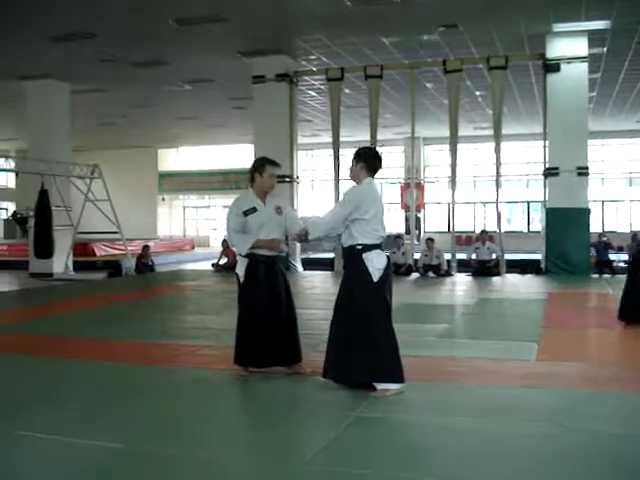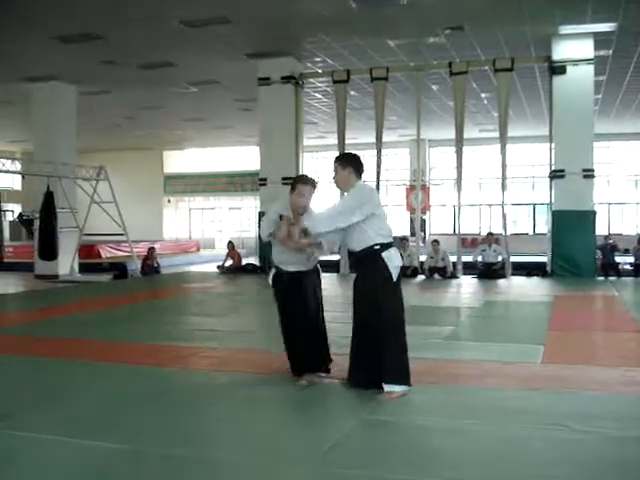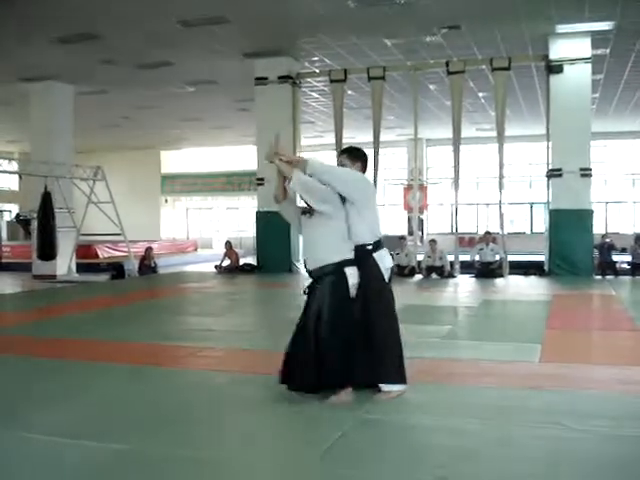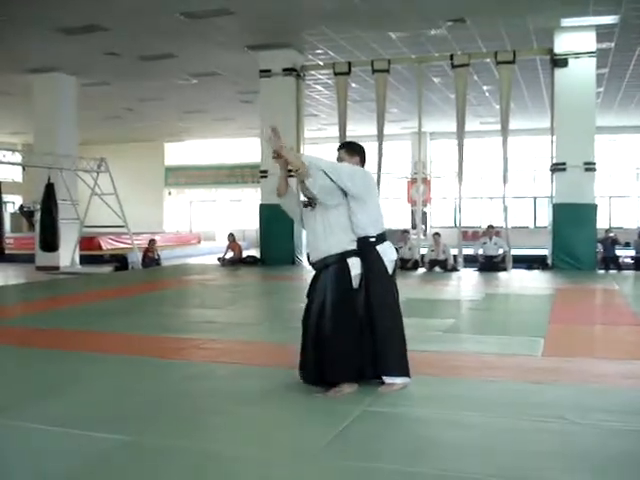
dt=1s
person 1, frame 1
left shoulder: (358, 193)
right shoulder: (371, 193)
left elbow: (333, 222)
right elbow: (346, 225)
left wrist: (308, 230)
right wrist: (315, 229)
left hip: (365, 263)
right hip: (367, 261)
left knee: (374, 321)
right knee: (351, 319)
left ankle: (390, 379)
right ankle: (355, 372)
person 1, frame 2
left shoulder: (364, 193)
right shoulder: (349, 200)
left elbow: (332, 217)
right elbow: (332, 225)
left wrist: (303, 224)
right wrist: (307, 236)
left hip: (380, 263)
right hip: (365, 265)
left knee: (387, 322)
right knee: (365, 321)
left ankle: (397, 382)
right ankle: (366, 374)
person 1, frame 3
left shoulder: (360, 184)
right shoulder: (347, 190)
left elbow: (326, 173)
right elbow: (325, 180)
left wrist: (294, 160)
right wrist: (290, 164)
left hip: (371, 261)
right hip: (357, 261)
left knee: (380, 320)
right knee: (359, 321)
left ankle: (393, 381)
right ankle: (365, 374)
person 1, frame 4
left shoulder: (361, 177)
right shoulder: (349, 183)
left elbow: (324, 167)
left wrist: (285, 151)
left hip: (375, 254)
right hip: (360, 254)
left knee: (384, 313)
right knee: (364, 313)
left ankle: (397, 374)
right ankle: (372, 367)
person 2, frame 1
left shoulder: (278, 203)
right shoulder: (241, 203)
left elbow: (295, 226)
right elbow: (234, 236)
right wrist: (263, 243)
left hip: (275, 266)
right hip: (253, 267)
left knee: (284, 313)
right knee: (251, 315)
left ankle: (290, 360)
right ankle: (244, 362)
person 2, frame 2
right shoulder: (278, 209)
left elbow: (325, 243)
right elbow: (265, 230)
right wrist: (279, 233)
left hip: (307, 276)
right hip: (283, 277)
left knee: (312, 321)
right knee: (293, 323)
left ankle: (314, 366)
right ankle: (304, 369)
person 2, frame 3
left shoulder: (331, 203)
right shoulder: (303, 216)
left elbow: (301, 181)
right elbow: (281, 200)
left wrist: (278, 162)
right wrist: (280, 172)
left hip: (339, 277)
right hip: (320, 280)
left knee: (335, 331)
right knee: (310, 330)
left ankle: (345, 386)
right ankle: (316, 381)
person 2, frame 4
left shoulder: (334, 197)
right shoulder: (305, 210)
left elbow: (310, 173)
right elbow: (284, 195)
right wrist: (283, 167)
left hip: (342, 267)
right hip: (324, 271)
left knee: (340, 324)
right knee: (316, 323)
left ankle: (348, 379)
right ankle: (325, 374)
